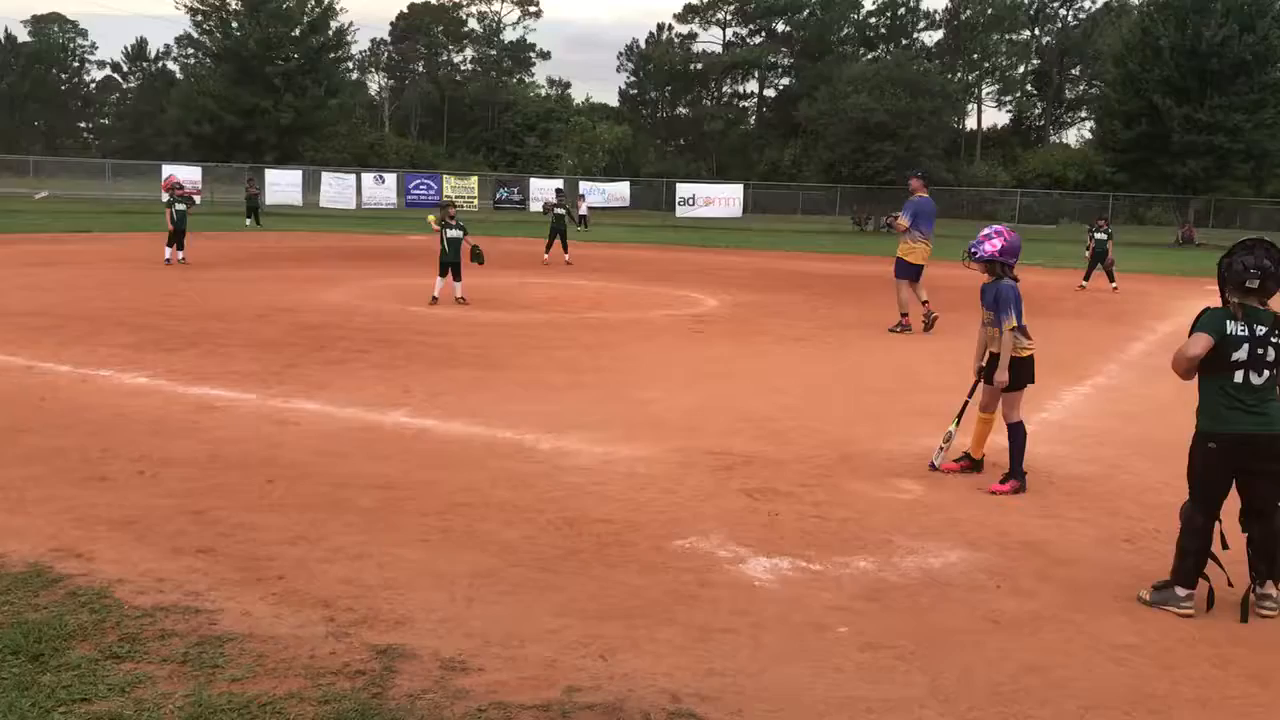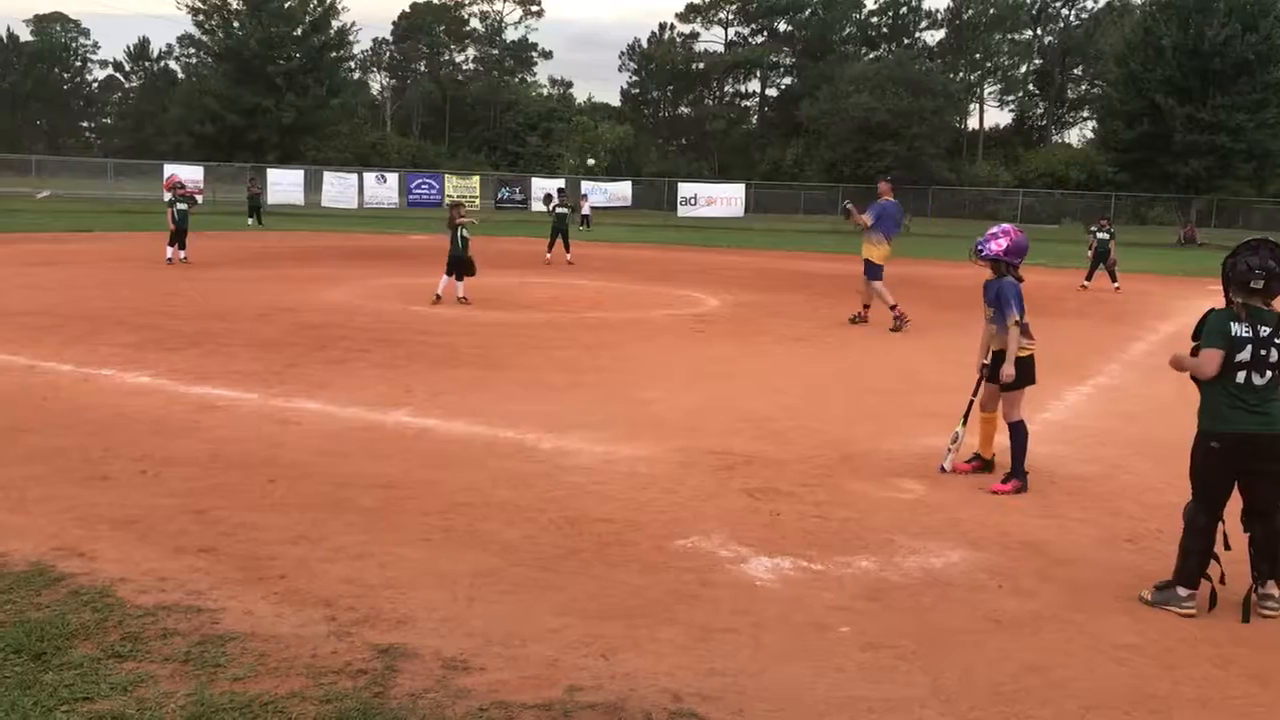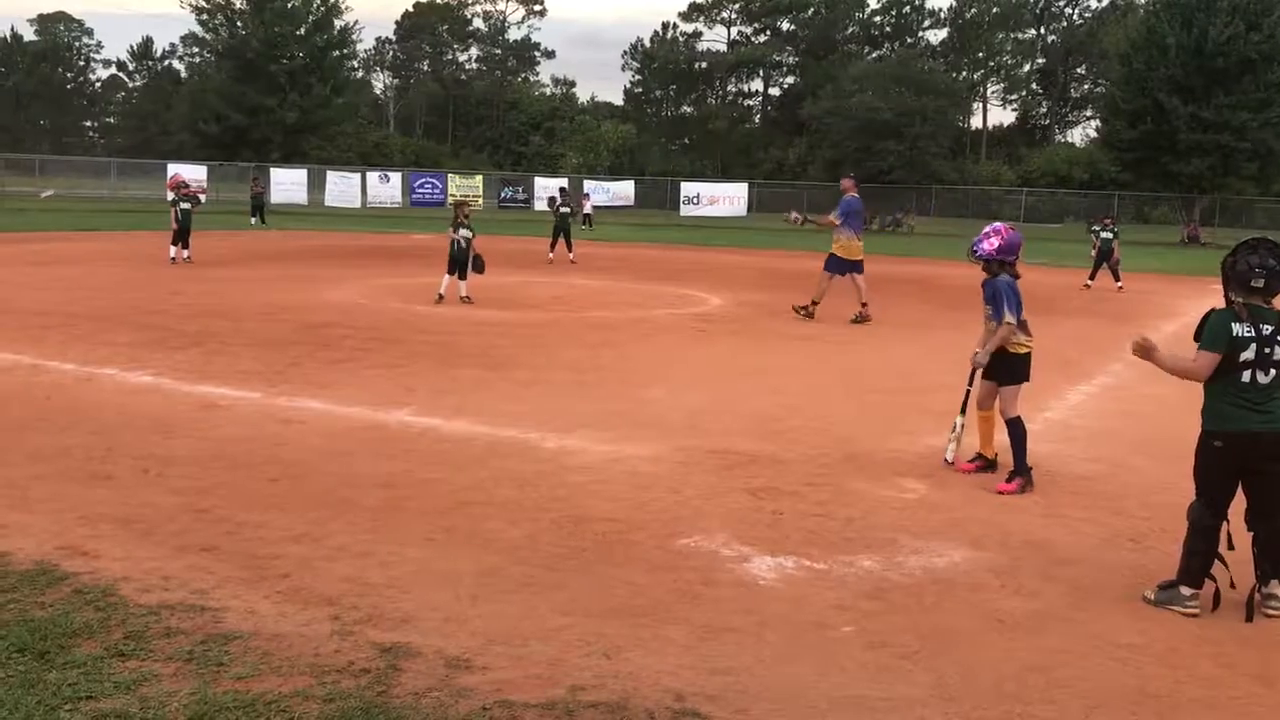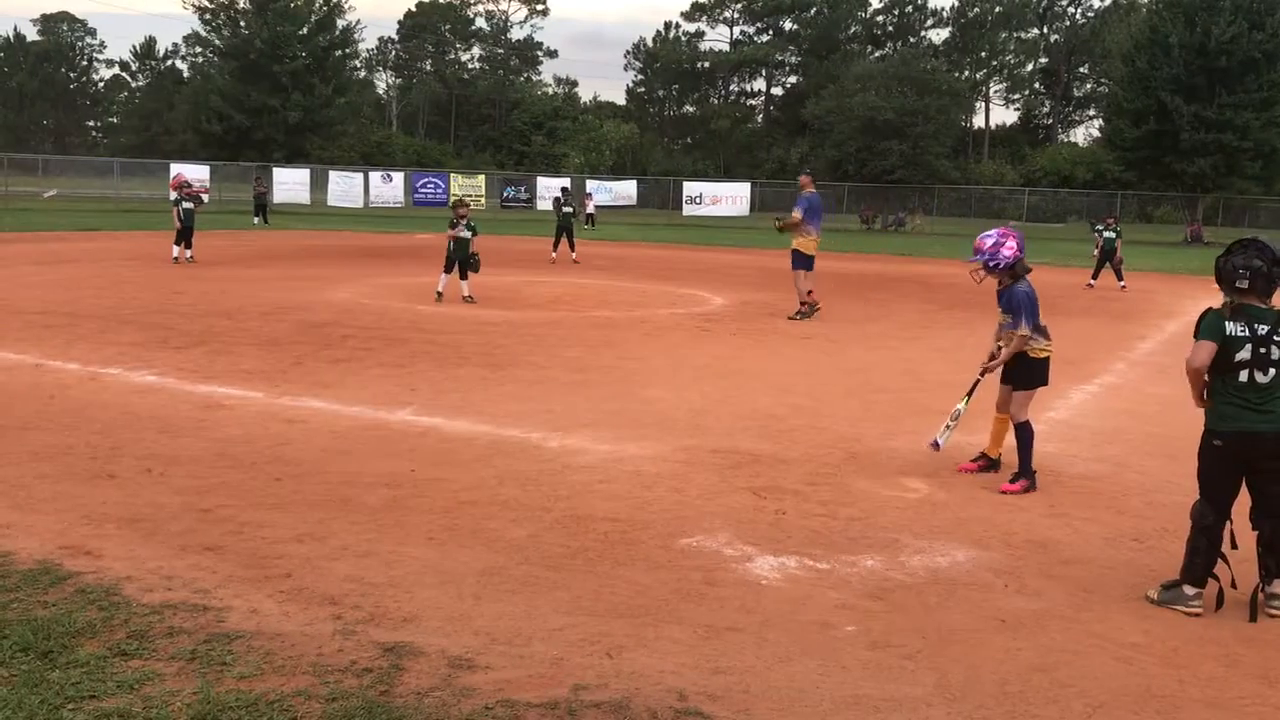
dt=0.4s
person 1, frame 1
left shoulder: (1217, 317)
left elbow: (1192, 352)
left wrist: (1181, 367)
left hip: (1218, 434)
left knee: (1200, 512)
left ankle: (1181, 589)
person 1, frame 2
left shoulder: (1222, 320)
left elbow: (1206, 369)
left wrist: (1181, 361)
left hip: (1220, 435)
left knee: (1203, 512)
left ankle: (1184, 590)
person 1, frame 3
left shoulder: (1223, 320)
left elbow: (1199, 370)
left wrist: (1154, 353)
left hip: (1224, 434)
left knee: (1208, 512)
left ankle: (1187, 590)
person 1, frame 4
left shoulder: (1219, 319)
left elbow: (1197, 363)
left wrist: (1198, 391)
left hip: (1225, 433)
left knee: (1211, 511)
left ankle: (1191, 589)
person 2, frame 1
left shoulder: (1006, 289)
right shoulder: (987, 286)
left elbow: (1010, 331)
left wrist: (1003, 368)
right wrist: (979, 359)
left hip: (1015, 358)
right hip: (996, 356)
left knee: (1010, 414)
right knee: (985, 407)
left ankle: (1016, 476)
right ankle: (974, 457)
person 2, frame 2
left shoulder: (1007, 286)
right shoulder: (991, 283)
left elbow: (1015, 326)
left wrist: (1010, 362)
right wrist: (983, 357)
left hip: (1016, 357)
right hip: (999, 354)
left knee: (1011, 413)
right knee: (987, 405)
left ankle: (1018, 476)
right ankle: (984, 457)
person 2, frame 3
left shoulder: (1002, 283)
right shoulder: (992, 281)
left elbow: (1008, 326)
left wrist: (985, 353)
right wrist: (980, 348)
left hip: (1014, 353)
right hip: (998, 352)
left knee: (1008, 410)
right knee: (983, 403)
left ankle: (1022, 473)
right ankle: (986, 456)
person 2, frame 4
left shoulder: (1020, 292)
right shoulder: (1004, 286)
left elbow: (1023, 336)
left wrist: (1000, 361)
right wrist: (995, 344)
left hip: (1032, 357)
right hip: (1014, 356)
left knee: (1018, 413)
right knee: (1002, 407)
left ankle: (1026, 475)
right ankle: (991, 457)
